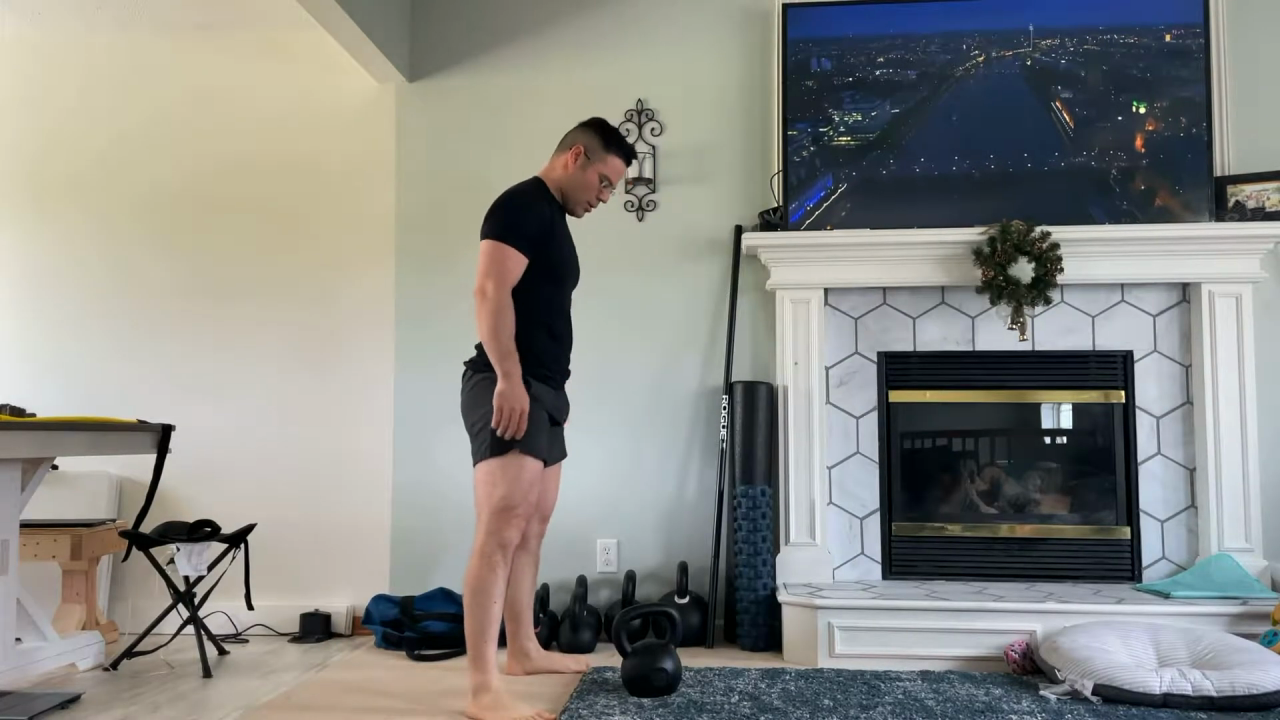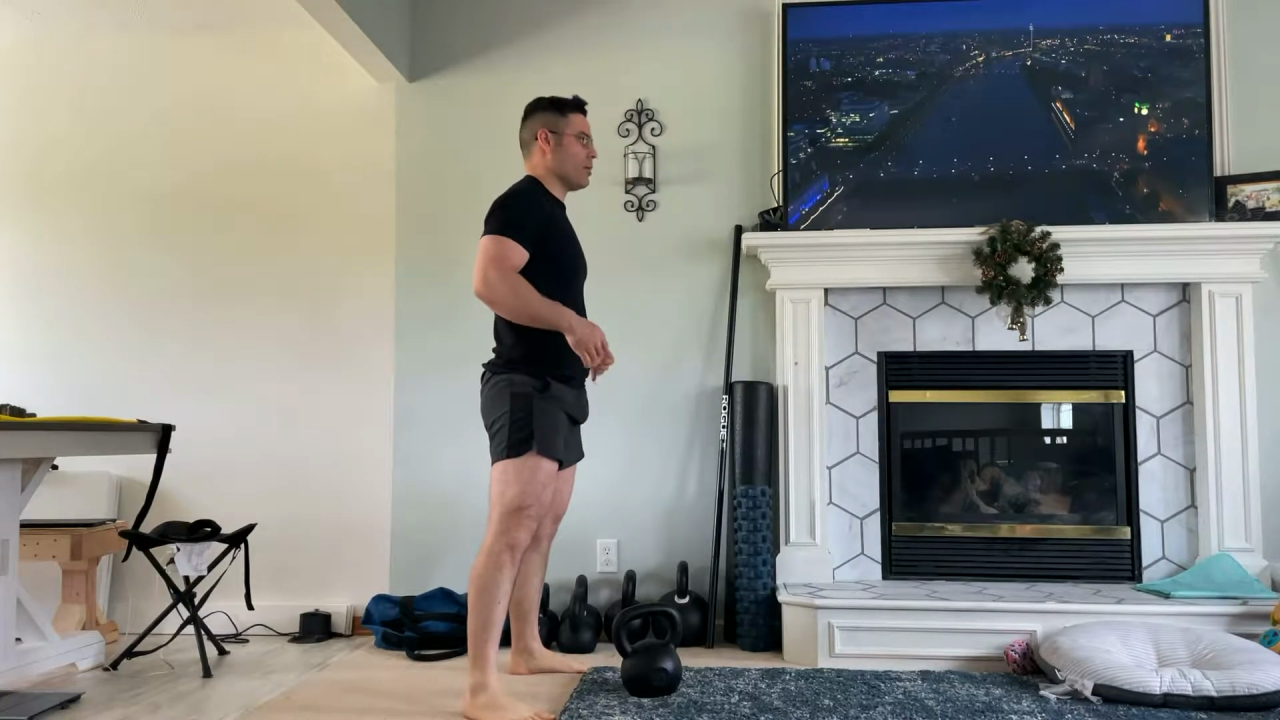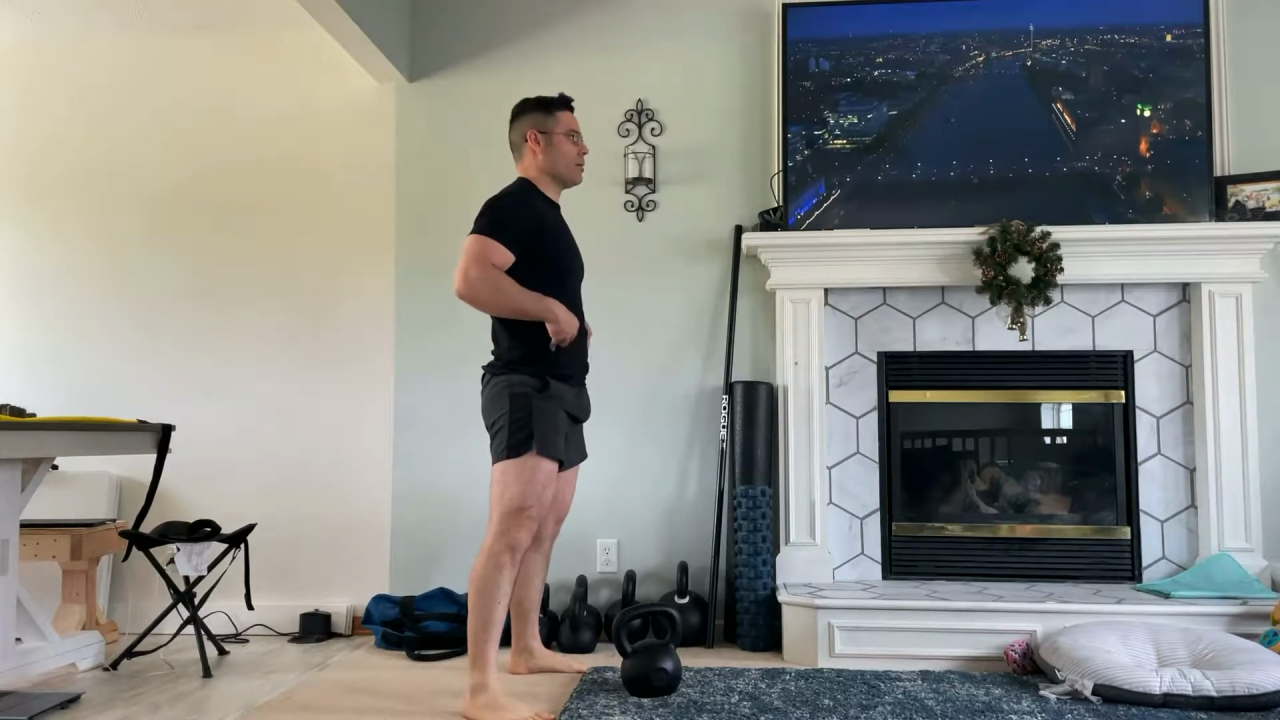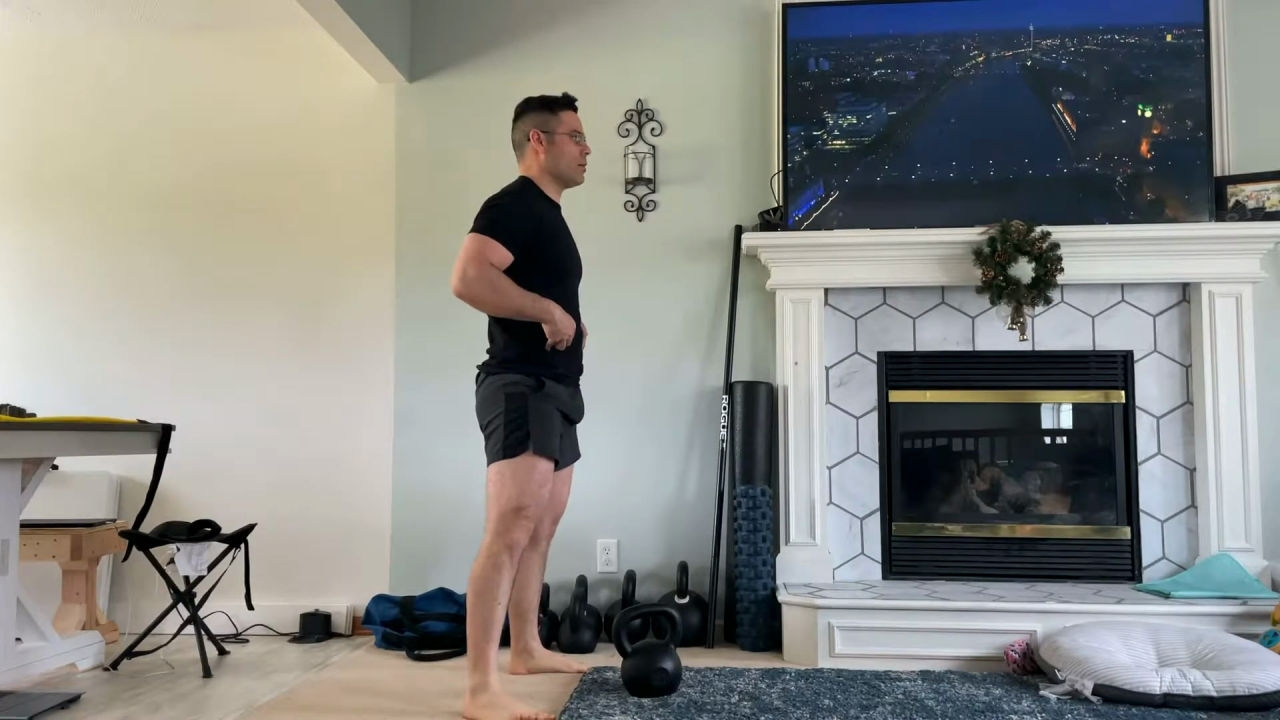
dt=0.5s
person 1, frame 1
left shoulder: (552, 218)
right shoulder: (521, 205)
right elbow: (490, 292)
right wrist: (508, 379)
left hip: (540, 394)
right hip: (510, 393)
left knee: (531, 530)
right knee: (500, 534)
left ankle: (524, 650)
person 1, frame 2
left shoulder: (552, 212)
right shoulder: (522, 202)
right elbow: (491, 281)
left wrist: (584, 339)
right wrist: (574, 323)
left hip: (558, 390)
right hip: (526, 388)
left knee: (542, 529)
right knee: (511, 532)
left ankle: (528, 649)
person 1, frame 3
left shoulder: (548, 214)
right shoulder: (513, 204)
right elbow: (471, 279)
left wrist: (573, 321)
right wrist: (550, 310)
left hip: (560, 390)
right hip: (526, 388)
left knee: (544, 529)
right knee: (512, 532)
left ankle: (527, 649)
person 1, frame 4
left shoulder: (548, 214)
right shoulder: (513, 203)
right elbow: (468, 278)
left wrist: (569, 321)
right wrist: (548, 310)
left hip: (555, 390)
right hip: (520, 387)
left knee: (541, 528)
right knee: (510, 531)
left ankle: (527, 649)
